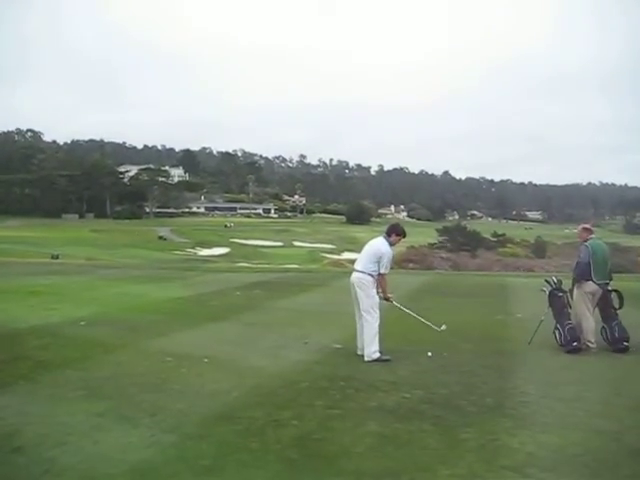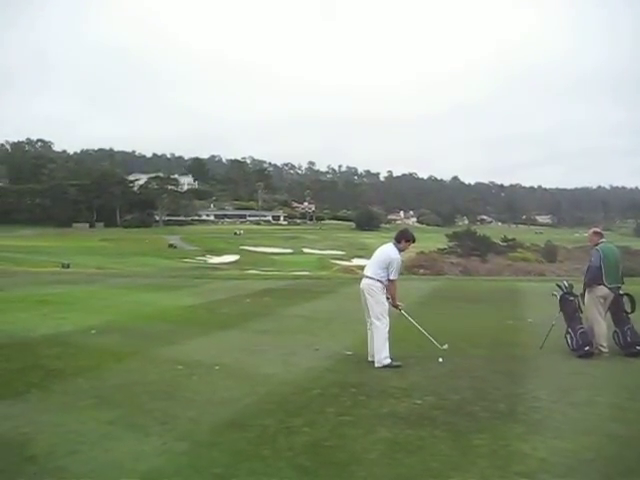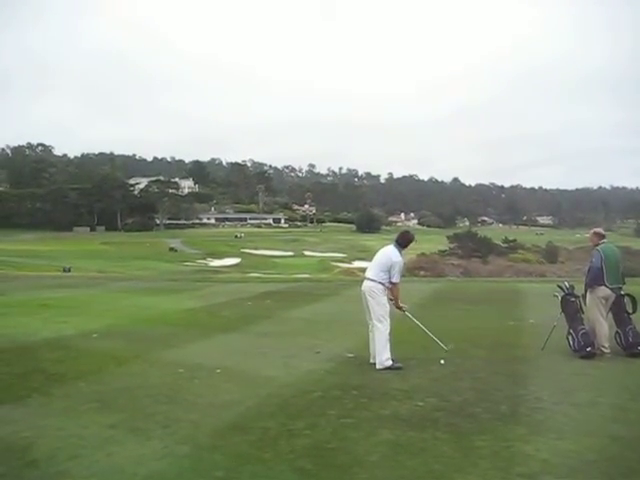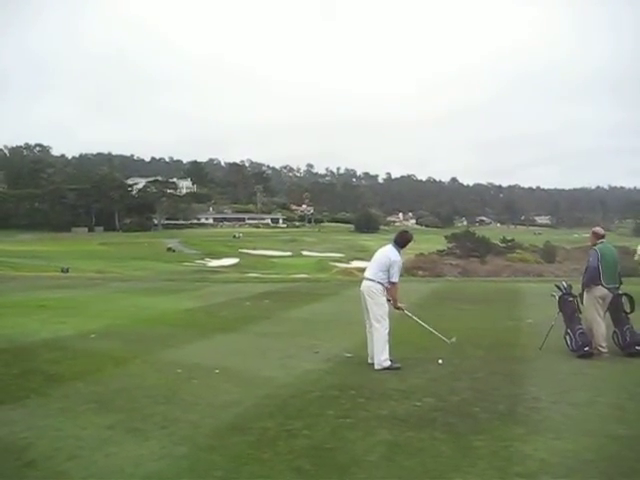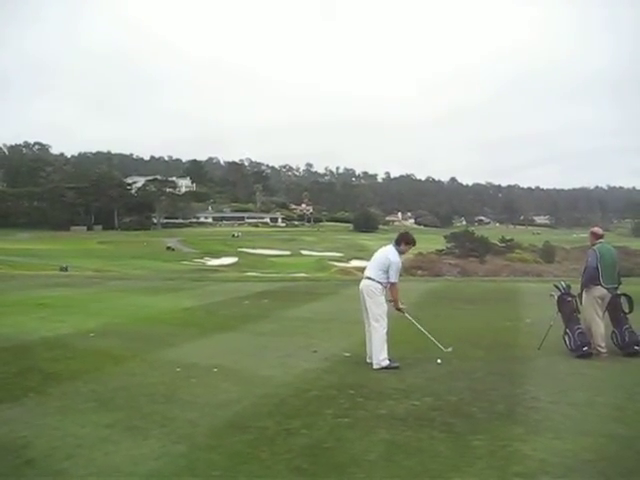
dt=0.5s
person 1, frame 1
left shoulder: (376, 241)
right shoulder: (386, 250)
right elbow: (382, 276)
left wrist: (378, 289)
right wrist: (385, 294)
left hip: (356, 277)
right hip: (365, 280)
left knee: (362, 316)
right knee: (371, 317)
left ankle: (363, 348)
right ankle: (371, 354)
person 1, frame 2
left shoulder: (386, 247)
right shoulder: (395, 256)
right elbow: (392, 282)
left wrist: (387, 295)
right wrist: (394, 301)
left hip: (366, 283)
right hip: (374, 286)
left knee: (373, 322)
right knee: (381, 323)
left ankle: (374, 355)
right ankle: (382, 360)
person 1, frame 3
left shoulder: (387, 249)
right shoulder: (397, 259)
right elbow: (394, 284)
left wrist: (390, 295)
right wrist: (397, 303)
left hip: (368, 285)
right hip: (376, 288)
left knee: (374, 323)
right knee: (382, 325)
left ankle: (376, 357)
right ankle: (383, 361)
person 1, frame 4
left shoulder: (385, 249)
right shoulder: (396, 259)
right elbow: (394, 284)
left wrist: (389, 296)
right wrist: (395, 303)
left hip: (366, 285)
right hip: (375, 289)
left knee: (372, 324)
right knee: (381, 325)
left ankle: (374, 357)
right ankle: (381, 362)
person 1, frame 5
left shoulder: (386, 249)
right shoulder: (395, 259)
right elbow: (393, 284)
left wrist: (393, 299)
right wrist: (397, 304)
left hip: (366, 284)
right hip: (374, 288)
left knee: (371, 323)
right knee: (379, 325)
left ankle: (372, 356)
right ankle: (380, 361)
person 2, frame 1
left shoulder: (586, 246)
right shoulder: (603, 246)
left elbow: (582, 264)
right elbow: (608, 266)
left wrist: (575, 279)
right wrist: (606, 281)
left hip: (586, 284)
right hip: (600, 285)
left knee: (584, 314)
right knee: (588, 313)
left ankle: (590, 343)
right ankle: (586, 339)
person 2, frame 2
left shoulder: (598, 250)
right shoulder: (615, 250)
left elbow: (593, 269)
right elbow: (619, 269)
left wrist: (586, 284)
right wrist: (618, 284)
left hip: (597, 288)
right hip: (612, 289)
left knee: (596, 318)
right knee: (600, 317)
left ankle: (602, 348)
right ankle: (599, 344)
person 2, frame 3
left shoulder: (598, 250)
right shoulder: (615, 250)
left elbow: (594, 270)
right elbow: (620, 270)
left wrist: (588, 285)
right wrist: (619, 285)
left hip: (599, 289)
right hip: (613, 289)
left knee: (597, 319)
right knee: (601, 318)
left ankle: (604, 348)
right ankle: (602, 344)
person 2, frame 4
left shoulder: (596, 250)
right shoulder: (613, 250)
left elbow: (591, 270)
right elbow: (617, 270)
left wrist: (585, 285)
right wrist: (617, 285)
left hip: (596, 288)
right hip: (610, 289)
left knee: (595, 319)
right knee: (598, 318)
left ankle: (602, 348)
right ankle: (598, 344)
person 2, frame 5
left shoulder: (594, 251)
right shoulder: (612, 250)
left elbow: (590, 269)
right elbow: (617, 270)
left wrist: (583, 285)
right wrist: (616, 285)
left hip: (595, 289)
right hip: (609, 289)
left knee: (594, 319)
right knee: (598, 318)
left ankle: (601, 349)
right ankle: (597, 344)
